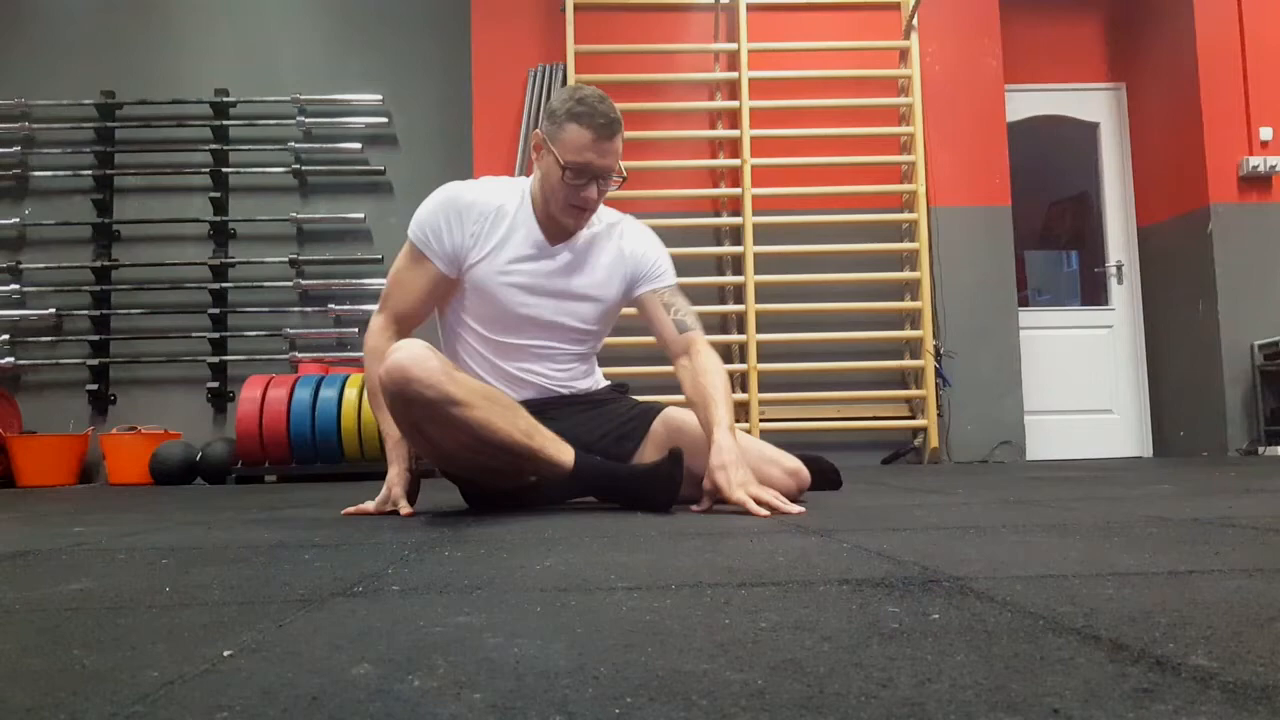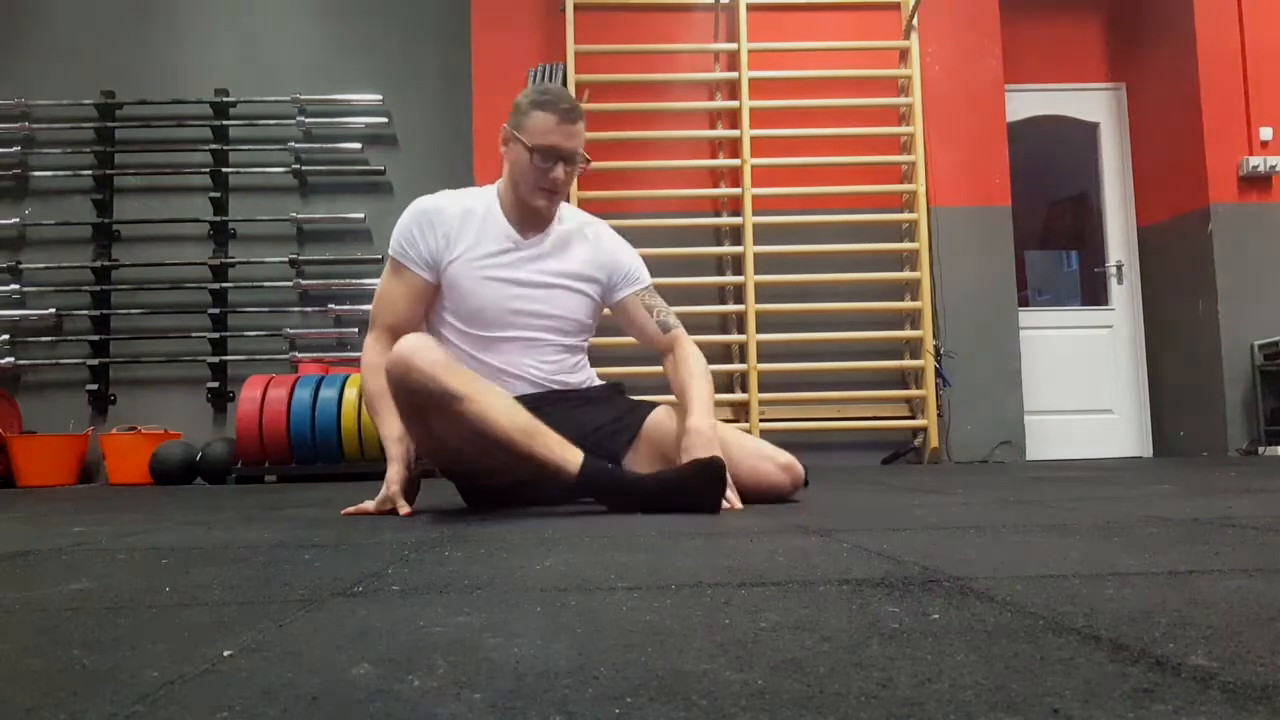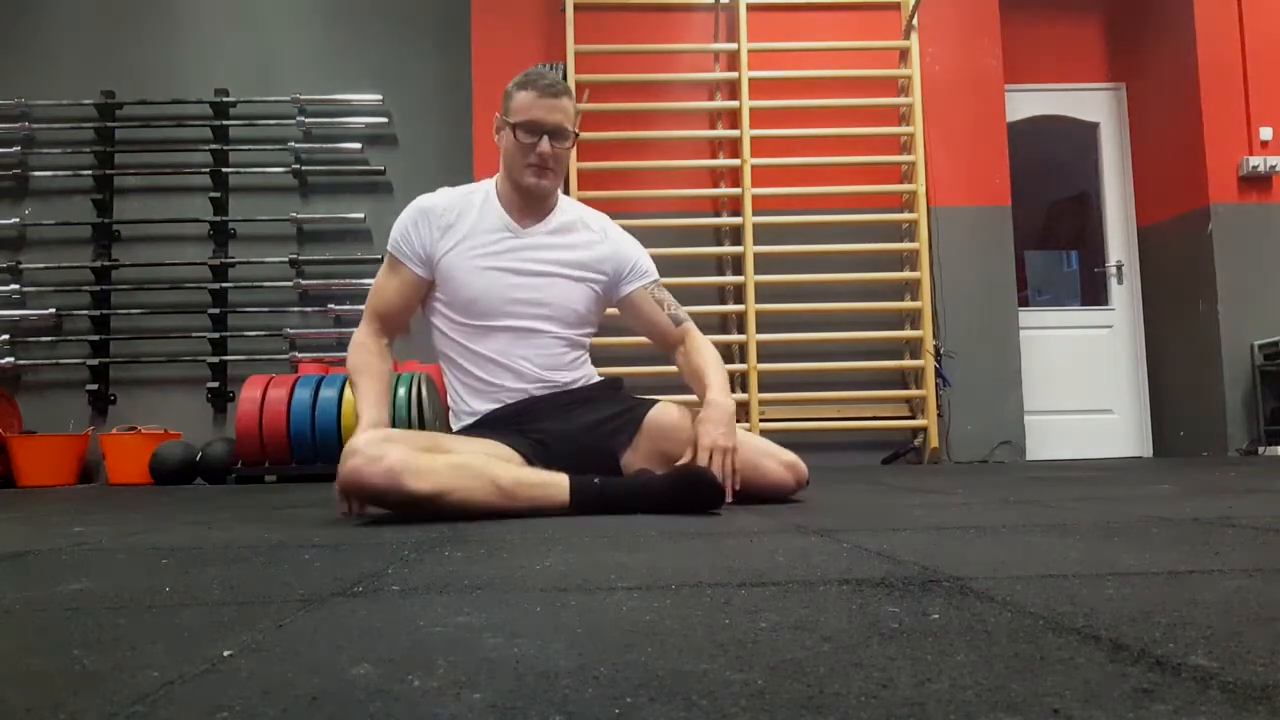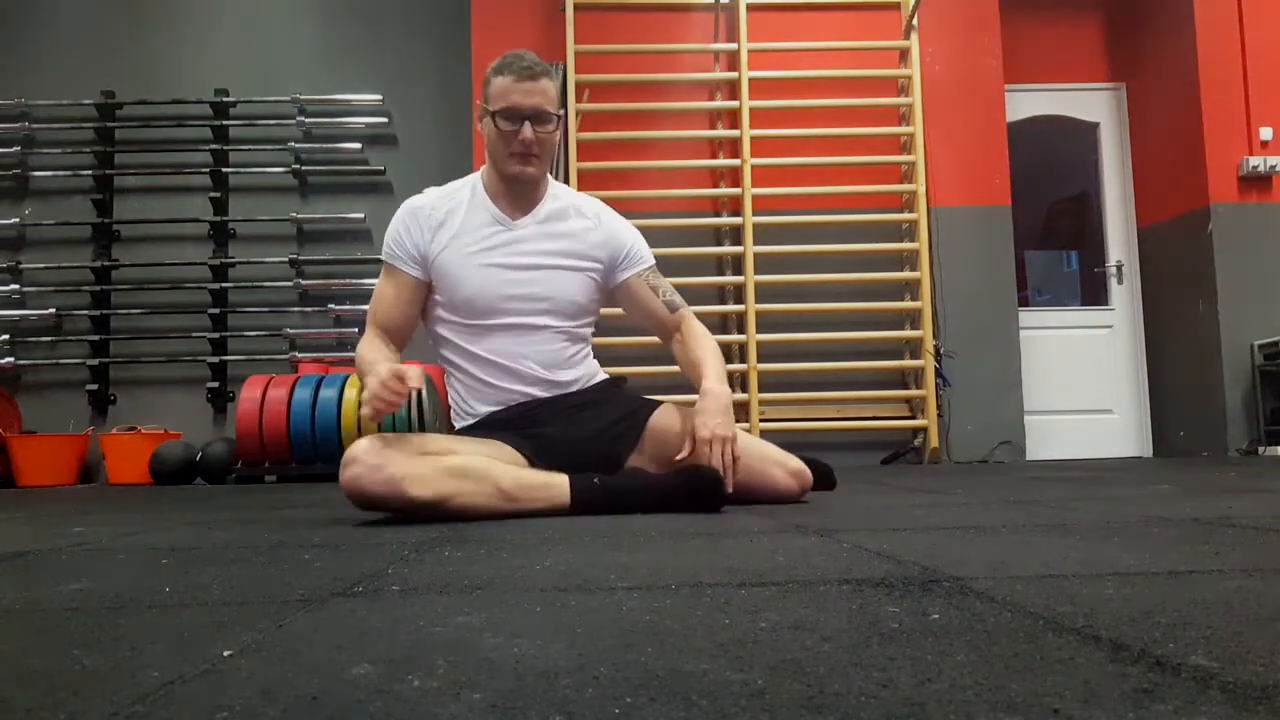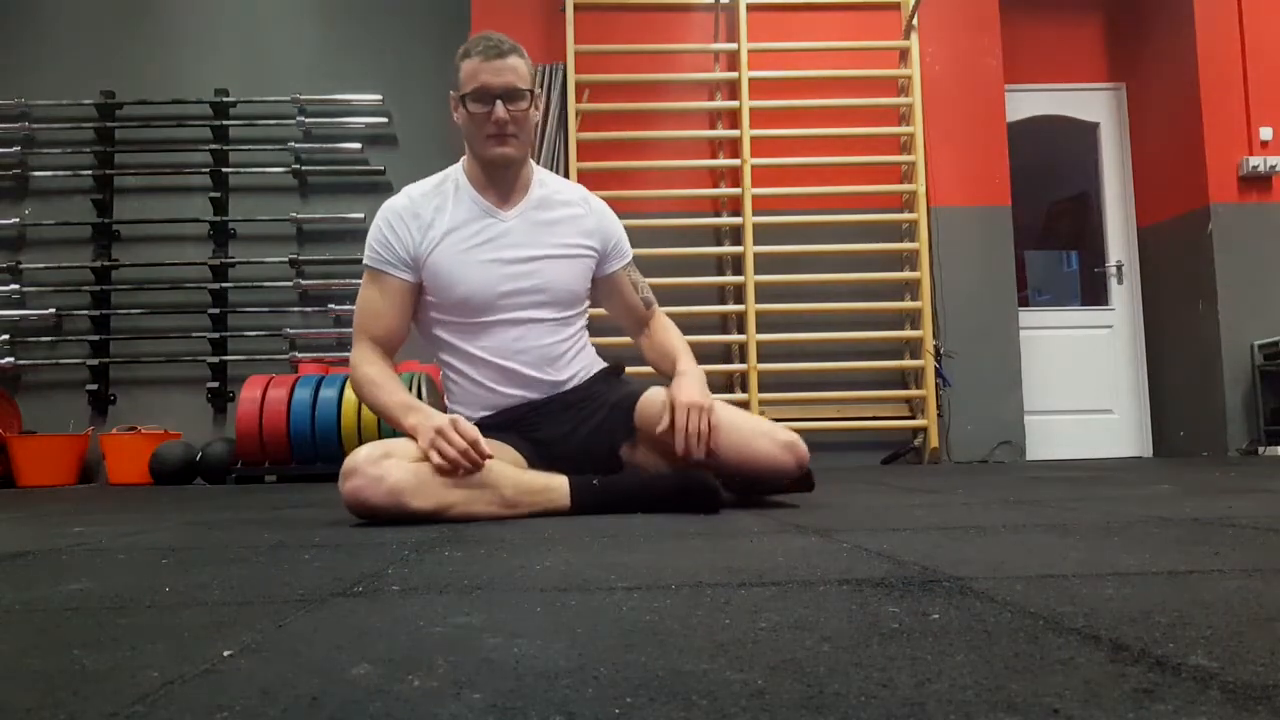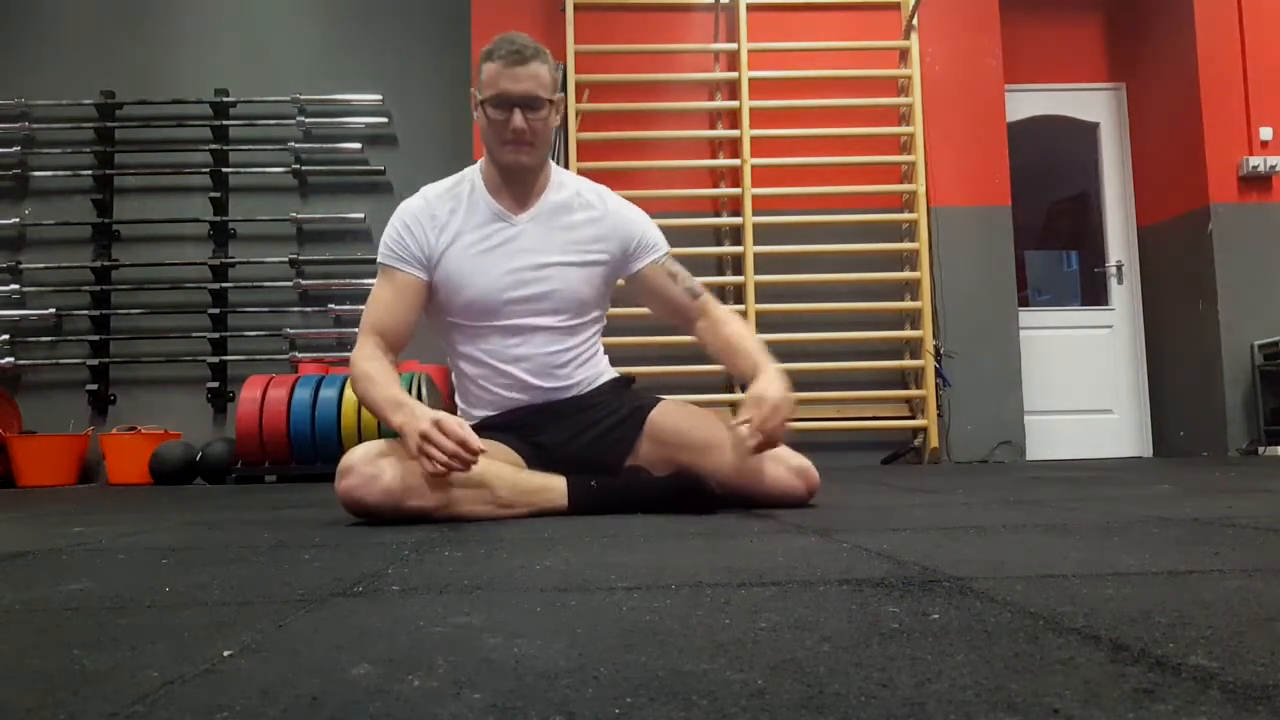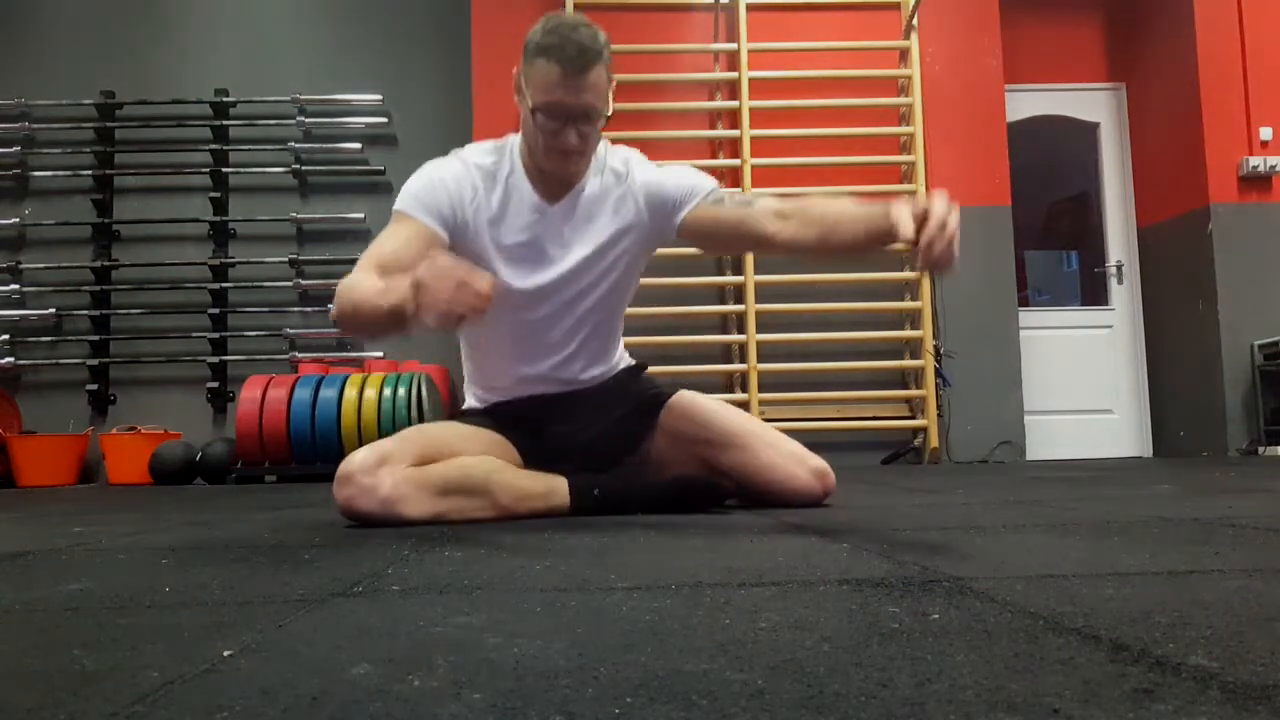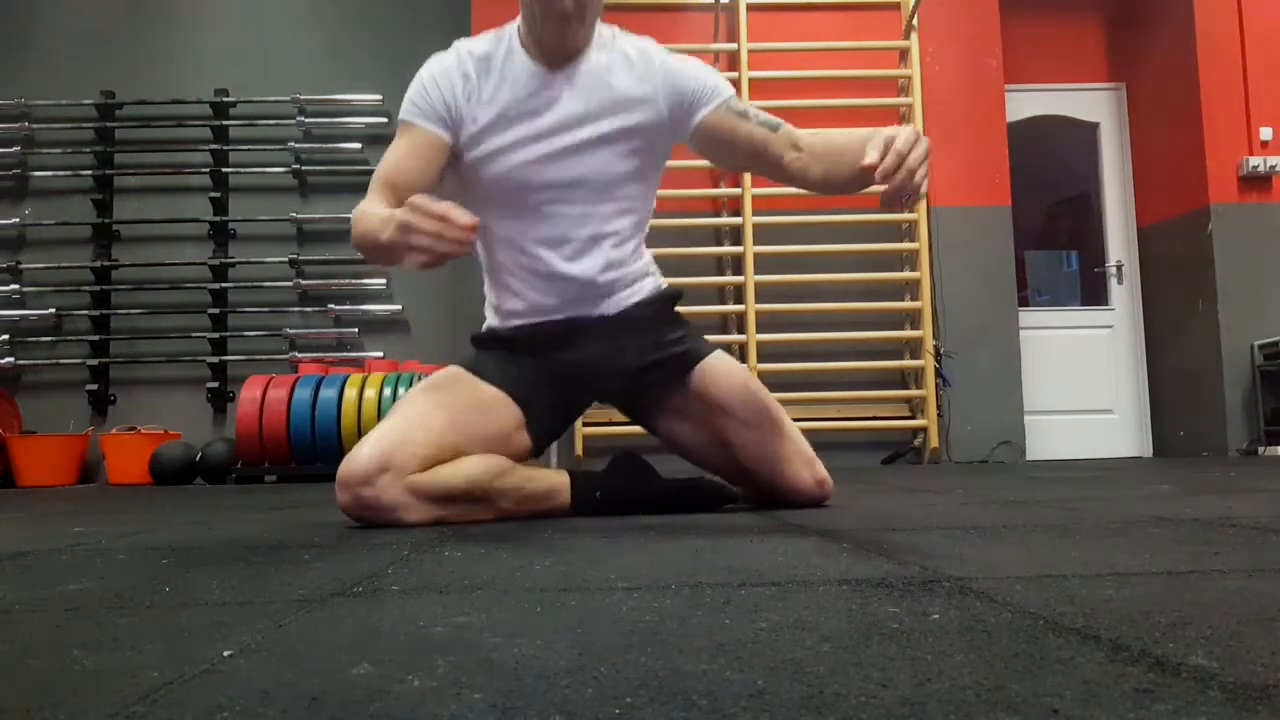
dt=0.4s
person 1, frame 1
left shoulder: (631, 243)
right shoulder: (461, 209)
left elbow: (691, 350)
right elbow: (388, 328)
left wrist: (725, 448)
right wrist: (399, 462)
left hip: (596, 416)
right hip: (491, 440)
left knee: (787, 478)
right knee: (407, 364)
right ankle: (611, 479)
person 1, frame 2
left shoulder: (602, 245)
right shoulder: (435, 220)
left elbow: (676, 345)
right elbow: (382, 343)
left wrist: (700, 427)
right wrist: (399, 458)
left hip: (592, 414)
right hip: (491, 438)
left knee: (782, 474)
right knee: (412, 356)
right ankle: (625, 482)
person 1, frame 3
left shoulder: (606, 239)
right shoulder: (433, 218)
left elbow: (684, 339)
right elbow: (375, 331)
left wrist: (718, 401)
right wrist: (370, 420)
left hip: (593, 411)
right hip: (493, 435)
left knee: (785, 472)
right knee: (362, 462)
right ankle: (609, 491)
person 1, frame 4
left shoulder: (601, 225)
right shoulder: (424, 218)
left elbow: (679, 326)
right elbow: (379, 338)
left wrist: (713, 390)
right wrist: (383, 373)
left hip: (597, 410)
right hip: (495, 435)
left knee: (790, 478)
right knee: (364, 468)
right ankle: (610, 491)
person 1, frame 5
left shoulder: (588, 212)
right shoulder: (408, 217)
left elbow: (647, 322)
right elbow: (370, 353)
left wrist: (689, 374)
right wrist: (422, 419)
left hip: (596, 401)
right hip: (493, 435)
left knee: (785, 456)
right knee: (364, 479)
right ankle: (613, 489)
person 1, frame 6
left shoulder: (610, 214)
right shoulder: (425, 217)
left elbow: (703, 312)
right elbow: (372, 349)
left wrist: (765, 370)
right wrist: (409, 415)
left hip: (604, 408)
right hip: (497, 435)
left knee: (792, 478)
right knee: (360, 477)
right ankle: (613, 491)
person 1, frame 7
left shoulder: (645, 188)
right shoulder: (452, 184)
left elbow: (782, 223)
right elbow: (351, 303)
left wrist: (895, 214)
right wrist: (414, 294)
left hip: (614, 396)
right hip: (503, 419)
left knee: (807, 482)
right knee: (362, 486)
right ankle: (601, 491)
person 1, frame 8
left shoulder: (658, 73)
right shoulder: (454, 77)
left elbow: (794, 153)
right elbow: (376, 209)
left wrist: (877, 149)
right wrist: (401, 227)
left hip: (640, 325)
right hip: (521, 346)
left knee: (804, 486)
right knee: (364, 485)
right ankle: (600, 492)
